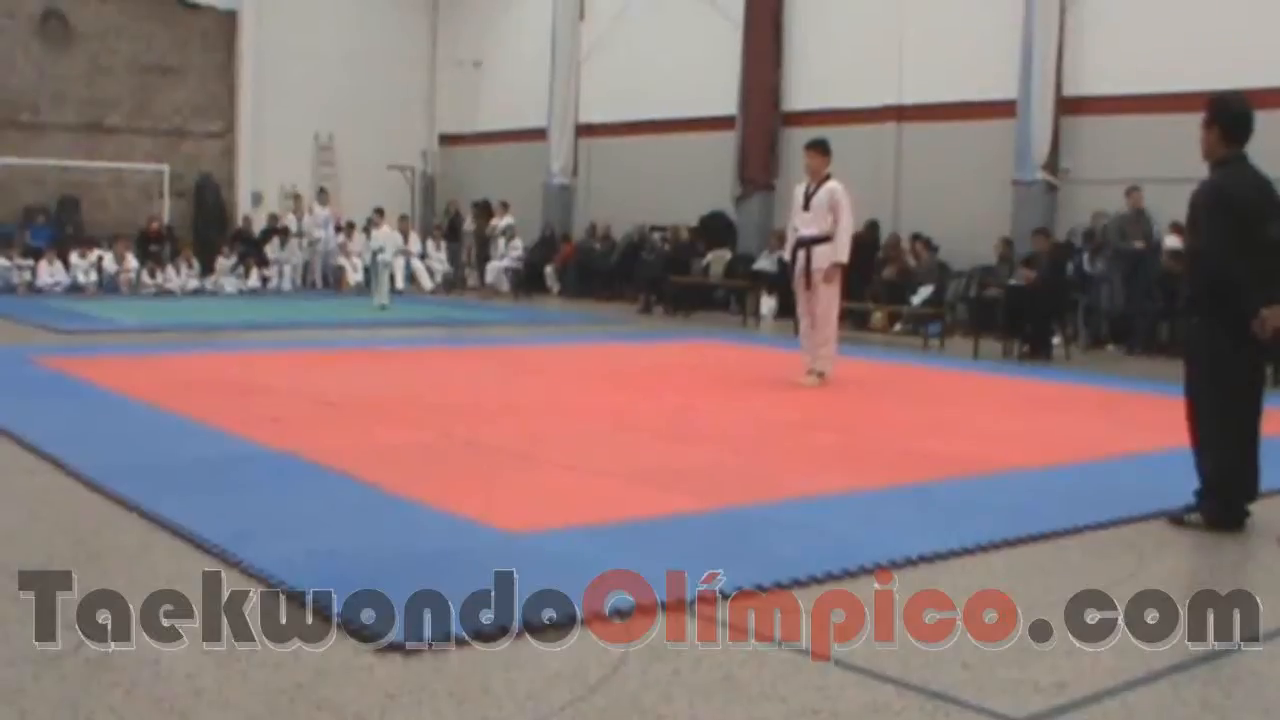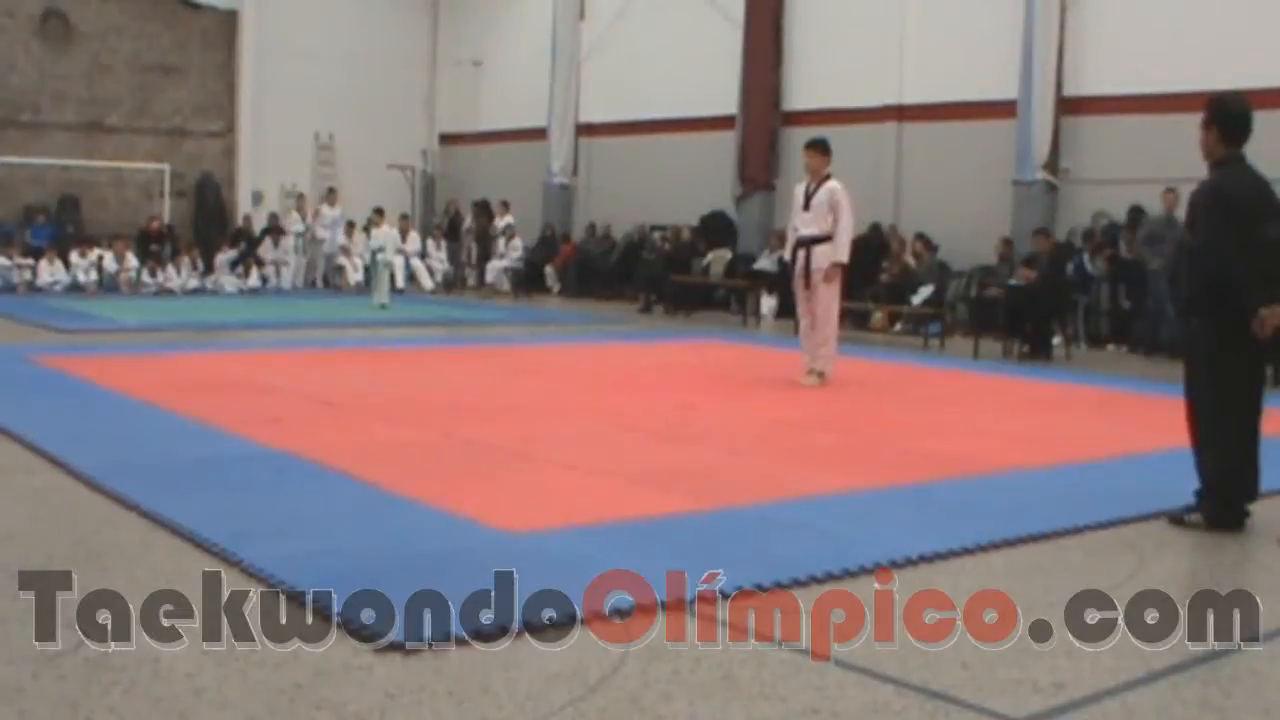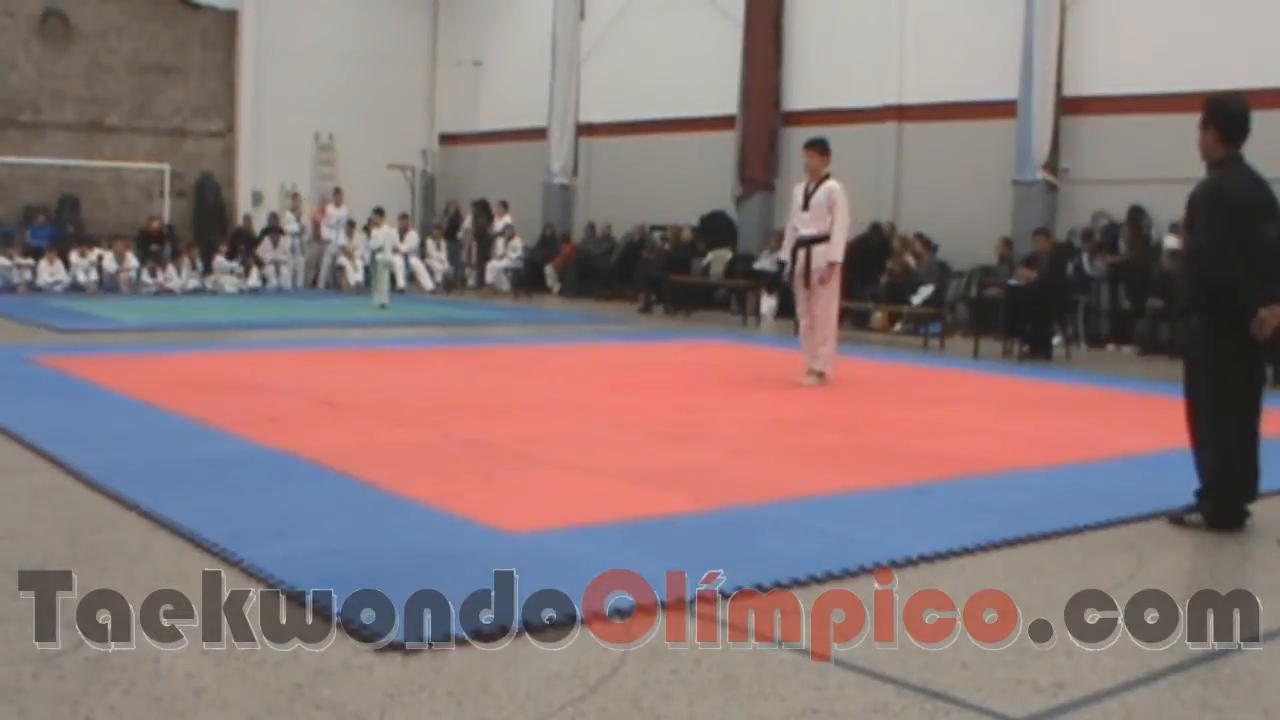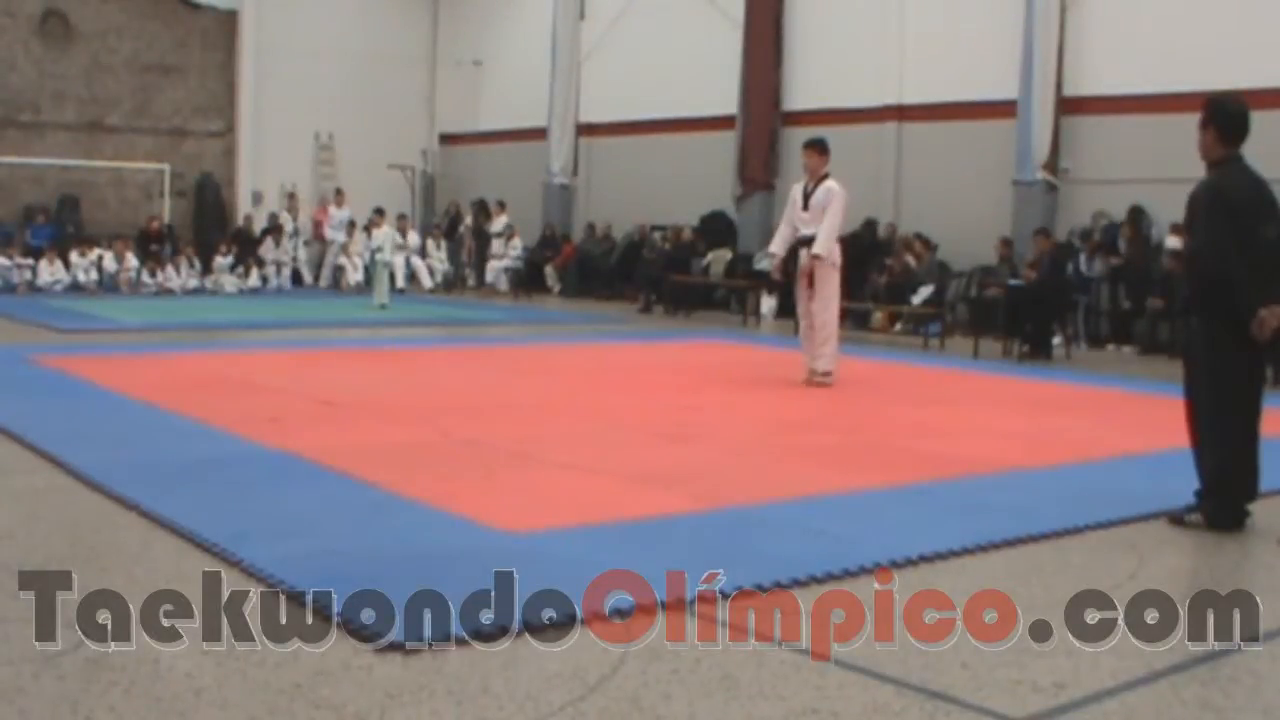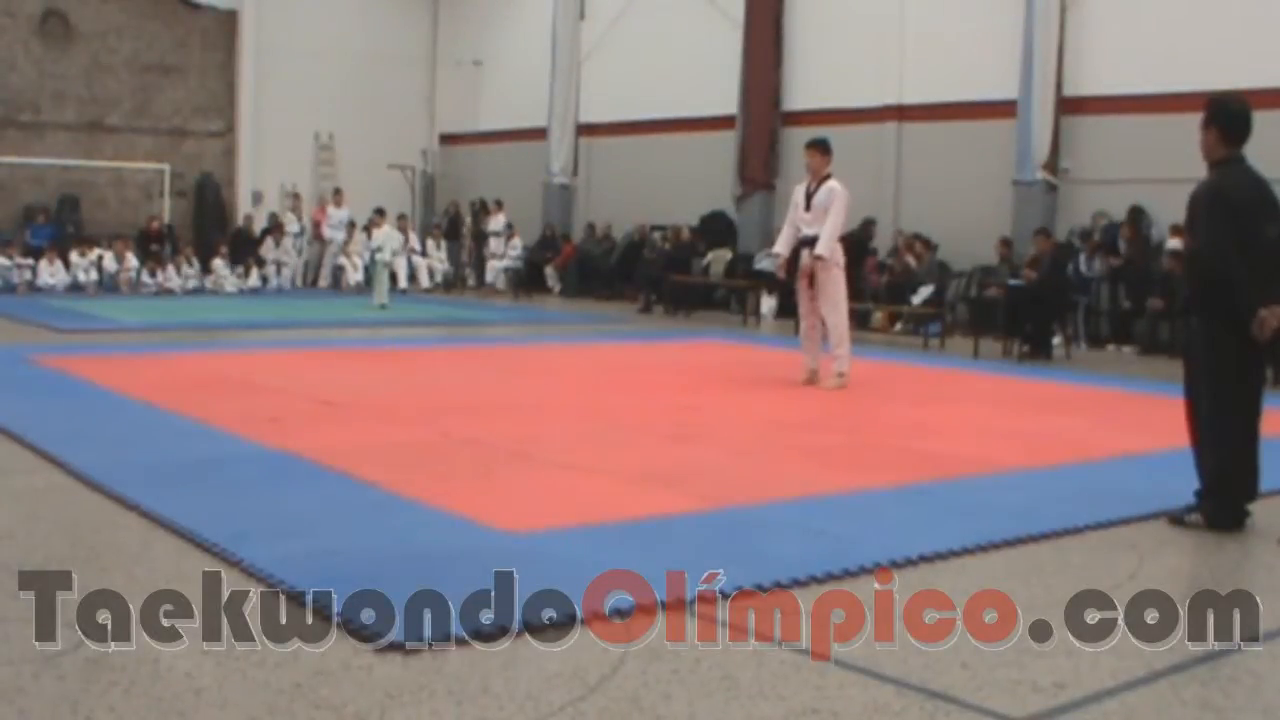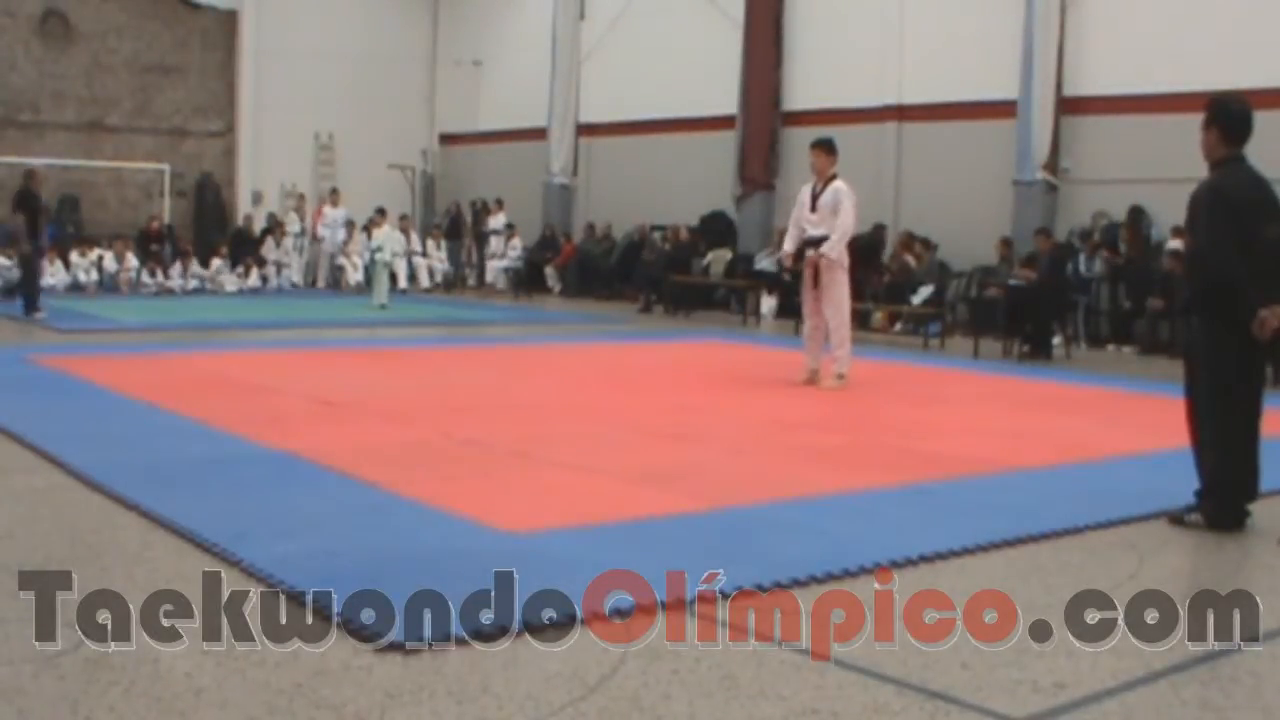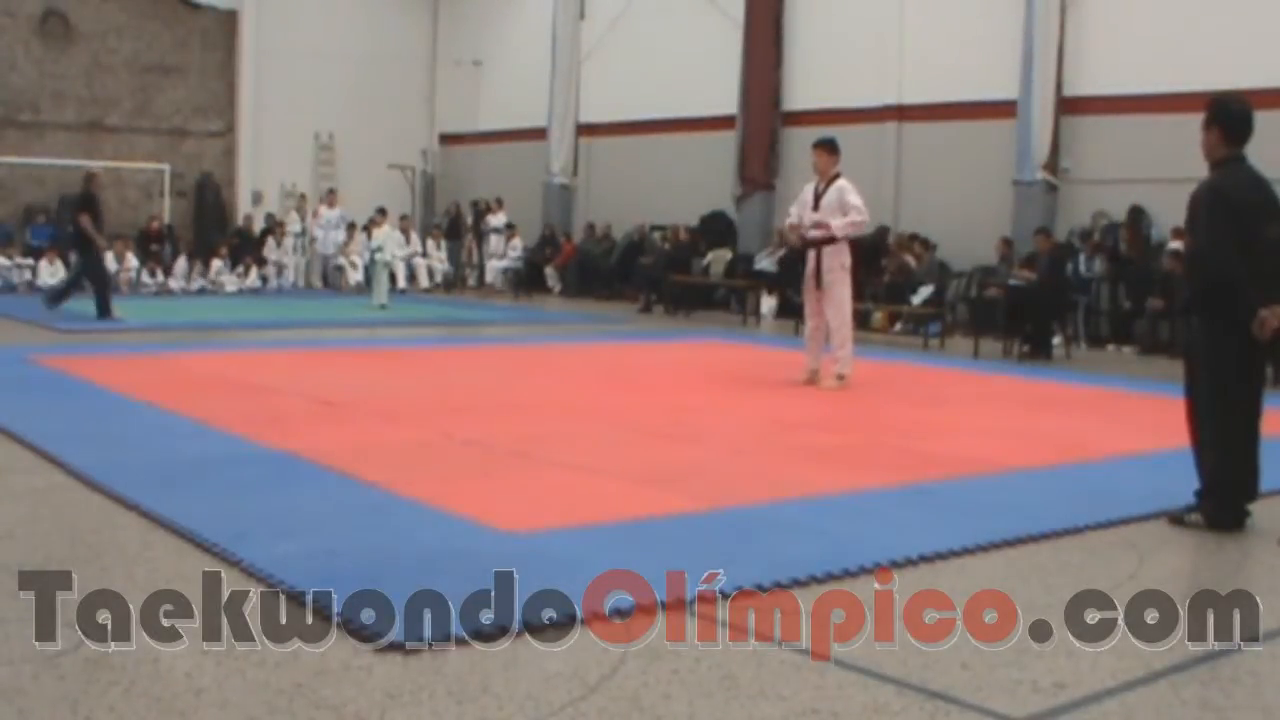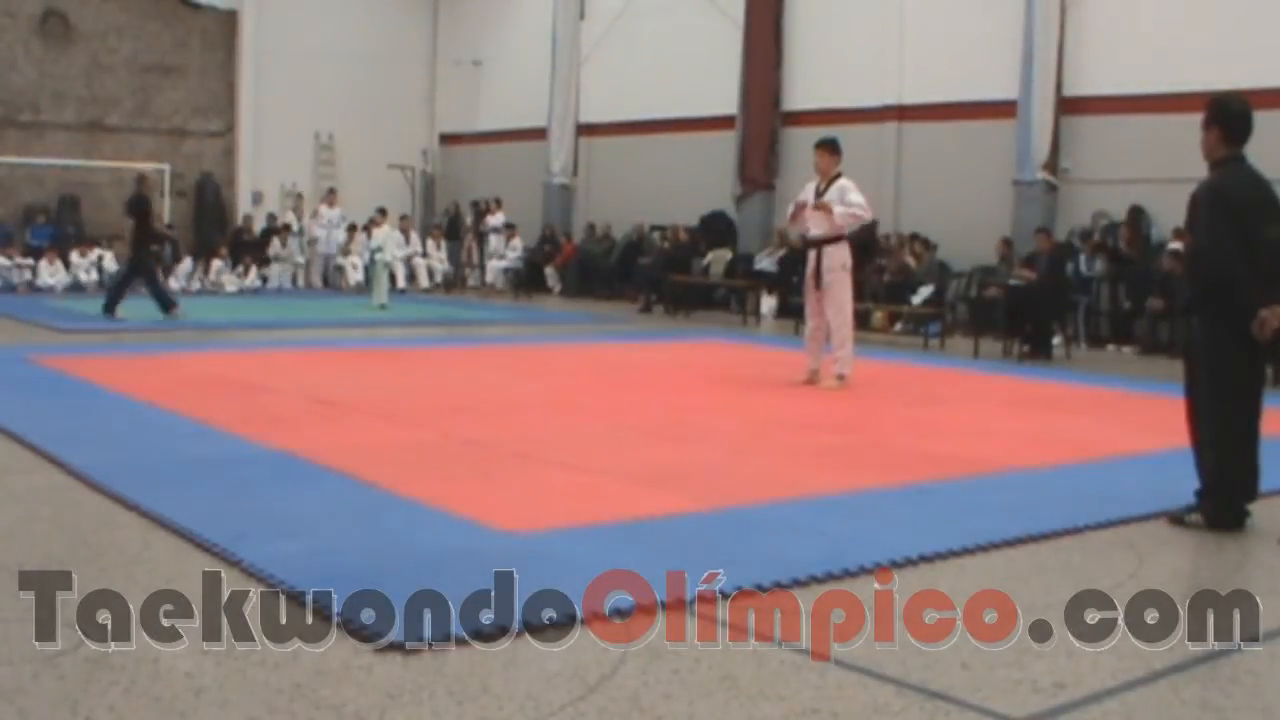
dt=0.4s
person 1, frame 1
left shoulder: (1213, 191)
left elbow: (1210, 261)
left hip: (1217, 316)
left knee: (1213, 411)
right knee: (1240, 408)
left ankle: (1220, 505)
right ankle: (1235, 499)
person 1, frame 2
left shoulder: (1213, 191)
left elbow: (1211, 261)
left hip: (1216, 316)
left knee: (1213, 411)
right knee: (1240, 408)
left ankle: (1220, 506)
right ankle: (1234, 499)
person 1, frame 3
left shoulder: (1211, 191)
left elbow: (1210, 261)
left hip: (1217, 316)
left knee: (1213, 411)
right knee: (1240, 408)
left ankle: (1219, 505)
right ankle: (1234, 499)
person 1, frame 4
left shoulder: (1211, 191)
left elbow: (1210, 261)
left hip: (1218, 317)
left knee: (1214, 411)
right knee: (1241, 408)
left ankle: (1220, 505)
right ankle: (1234, 499)
person 1, frame 5
left shoulder: (1212, 192)
left elbow: (1211, 262)
left hip: (1218, 317)
left knee: (1214, 411)
right knee: (1241, 408)
left ankle: (1219, 506)
right ankle: (1234, 499)
person 1, frame 6
left shoulder: (1212, 192)
left elbow: (1211, 261)
left hip: (1219, 316)
left knee: (1214, 411)
right knee: (1241, 408)
left ankle: (1220, 505)
right ankle: (1235, 499)
person 1, frame 7
left shoulder: (1213, 192)
left elbow: (1211, 262)
left hip: (1219, 316)
left knee: (1214, 410)
right knee: (1241, 407)
left ankle: (1220, 505)
right ankle: (1234, 499)
person 1, frame 8
left shoulder: (1212, 191)
left elbow: (1210, 262)
left hip: (1218, 316)
left knee: (1214, 410)
right knee: (1241, 407)
left ankle: (1220, 505)
right ankle: (1234, 499)
person 2, frame 1
left shoulder: (835, 190)
right shoulder: (800, 190)
left elbow: (844, 228)
left wrist: (837, 263)
right wrist: (790, 259)
left hip: (824, 256)
right hip: (802, 256)
left knee: (824, 314)
right knee: (805, 314)
left ankle: (821, 368)
right ankle: (812, 364)
person 2, frame 2
left shoulder: (835, 190)
right shoulder: (800, 190)
left elbow: (844, 228)
left wrist: (837, 262)
right wrist: (791, 258)
left hip: (824, 256)
right hip: (802, 256)
left knee: (824, 314)
right knee: (805, 313)
left ankle: (821, 368)
right ankle: (812, 365)
person 2, frame 3
left shoulder: (834, 190)
right shoulder: (799, 190)
left elbow: (839, 229)
left wrist: (831, 263)
right wrist: (788, 261)
left hip: (823, 256)
right hip: (801, 256)
left knee: (824, 314)
right knee: (804, 314)
left ankle: (821, 368)
right ankle: (812, 365)
person 2, frame 4
left shoulder: (833, 190)
right shoulder: (797, 190)
left elbow: (830, 227)
right elbow: (788, 224)
left wrist: (813, 257)
right wrist: (778, 255)
left hip: (825, 256)
right hip: (802, 255)
left knee: (824, 313)
right knee: (805, 315)
left ankle: (826, 368)
right ankle: (812, 367)
person 2, frame 5
left shoulder: (835, 190)
right shoulder: (800, 191)
left elbow: (832, 227)
right elbow: (790, 225)
left wrist: (816, 258)
right wrist: (783, 255)
left hip: (827, 256)
right hip: (803, 255)
left knee: (834, 313)
right knee: (807, 315)
left ankle: (840, 371)
right ankle: (812, 368)
person 2, frame 6
left shoulder: (841, 190)
right shoulder: (806, 191)
left elbow: (845, 228)
right elbow: (795, 224)
left wrist: (822, 254)
right wrist: (789, 249)
left hip: (832, 257)
right hip: (808, 257)
left knee: (836, 315)
right knee: (811, 315)
left ankle: (840, 372)
right ankle: (812, 369)
person 2, frame 7
left shoulder: (844, 188)
right shoulder: (809, 190)
left elbow: (861, 218)
right elbow: (795, 216)
left wrist: (831, 225)
right wrist: (793, 227)
left hip: (835, 255)
right hip: (813, 255)
left knee: (838, 315)
right knee: (813, 315)
left ankle: (841, 372)
right ankle: (813, 368)
person 2, frame 8
left shoulder: (845, 187)
right shoulder: (810, 188)
left elbow: (863, 213)
right elbow: (797, 223)
left wrist: (832, 210)
right wrist: (795, 212)
left hip: (835, 255)
right hip: (813, 255)
left knee: (838, 314)
right knee: (813, 315)
left ankle: (841, 372)
right ankle: (813, 368)
